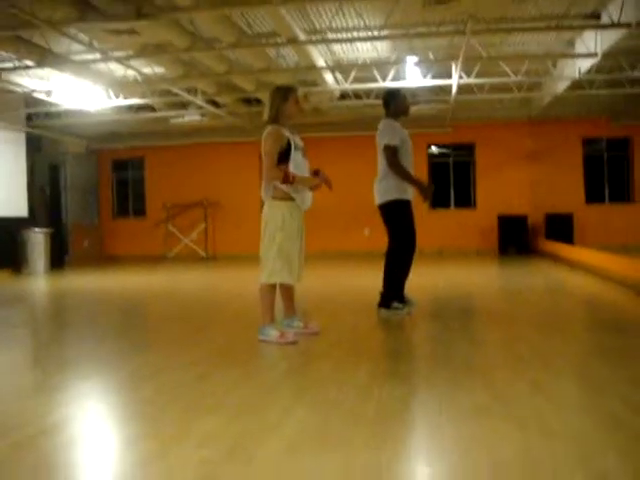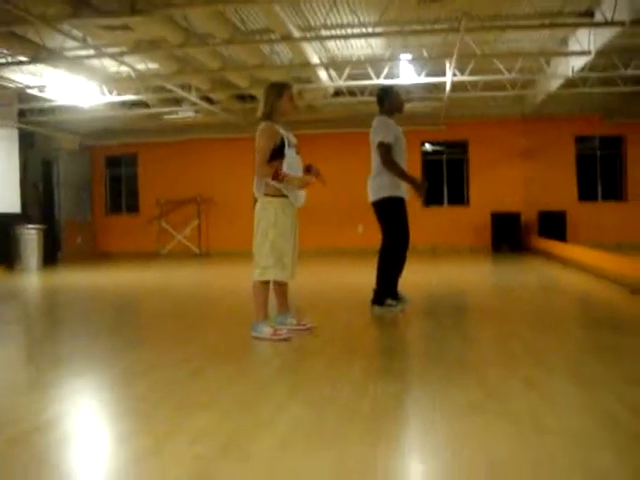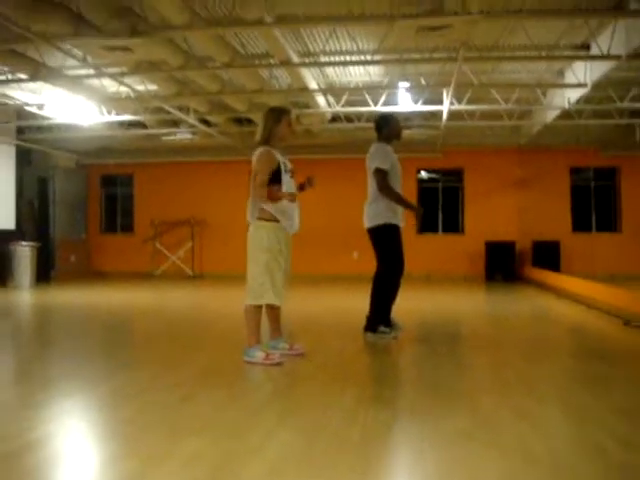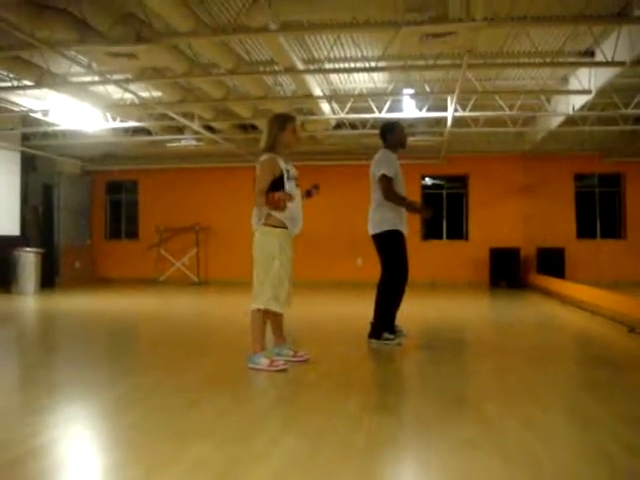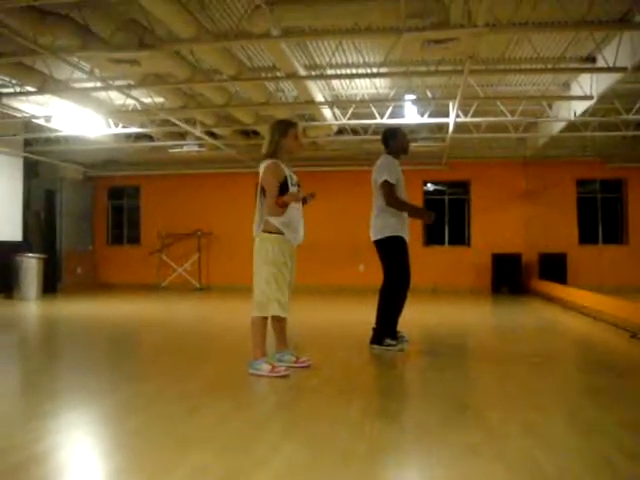
dt=0.2s
person 1, frame 1
left shoulder: (290, 135)
right shoulder: (274, 133)
right elbow: (269, 173)
left wrist: (313, 177)
right wrist: (302, 180)
left hip: (294, 208)
right hip: (279, 207)
left knee: (289, 265)
right knee: (274, 264)
left ankle: (290, 318)
right ankle: (267, 326)
person 1, frame 2
left shoulder: (284, 133)
right shoulder: (268, 130)
right elbow: (260, 169)
left wrist: (307, 171)
right wrist: (290, 180)
left hip: (287, 204)
right hip: (272, 204)
left knee: (282, 262)
right knee: (267, 261)
left ankle: (284, 315)
right ankle: (260, 323)
person 1, frame 3
left shoulder: (279, 157)
right shoulder: (265, 154)
right elbow: (259, 192)
left wrist: (302, 187)
right wrist: (283, 196)
left hip: (280, 229)
right hip: (265, 228)
left knee: (275, 286)
right knee: (260, 285)
left ankle: (276, 339)
right ankle: (252, 347)
person 1, frame 4
left shoulder: (284, 164)
right shoulder: (269, 162)
right elbow: (258, 198)
left wrist: (309, 193)
right wrist: (278, 198)
left hip: (283, 235)
right hip: (271, 234)
left knee: (278, 293)
right knee: (266, 292)
left ankle: (280, 346)
right ankle: (257, 353)
person 1, frame 5
left shoulder: (284, 169)
right shoulder: (272, 167)
right elbow: (271, 205)
left wrist: (303, 200)
right wrist: (286, 200)
left hip: (285, 241)
right hip: (271, 240)
left knee: (280, 299)
right knee: (266, 298)
left ankle: (282, 352)
right ankle: (258, 359)
person 2, frame 1
left shoulder: (395, 128)
right shoulder: (389, 127)
right elbow: (393, 163)
left wrist: (417, 185)
right wrist: (419, 185)
left hip: (399, 195)
right hip: (393, 196)
left knee: (405, 244)
right knee: (401, 245)
left ankle: (396, 295)
right ankle: (388, 300)
person 2, frame 2
left shoulder: (389, 125)
right shoulder: (382, 124)
right elbow: (386, 160)
left wrist: (411, 182)
right wrist: (413, 182)
left hip: (392, 192)
right hip: (387, 193)
left knee: (399, 242)
right knee: (394, 243)
left ankle: (389, 292)
right ankle: (382, 297)
person 2, frame 3
left shoulder: (386, 152)
right shoulder: (380, 151)
right elbow: (383, 186)
left wrist: (407, 207)
right wrist: (410, 206)
left hip: (388, 219)
right hip: (382, 220)
left knee: (393, 268)
right knee: (388, 269)
left ankle: (382, 319)
right ankle: (374, 324)
person 2, frame 4
left shoulder: (390, 159)
right shoulder: (385, 157)
right elbow: (388, 193)
left wrist: (412, 207)
right wrist: (416, 207)
left hip: (392, 225)
right hip: (386, 226)
left knee: (398, 275)
right knee: (393, 276)
left ankle: (386, 325)
right ankle: (379, 330)
person 2, frame 5
left shoulder: (391, 165)
right shoulder: (386, 164)
right elbow: (390, 199)
left wrist: (415, 212)
right wrist: (418, 212)
left hip: (394, 232)
right hip: (388, 232)
left knee: (400, 281)
right knee: (394, 282)
left ankle: (388, 331)
right ankle: (381, 336)
